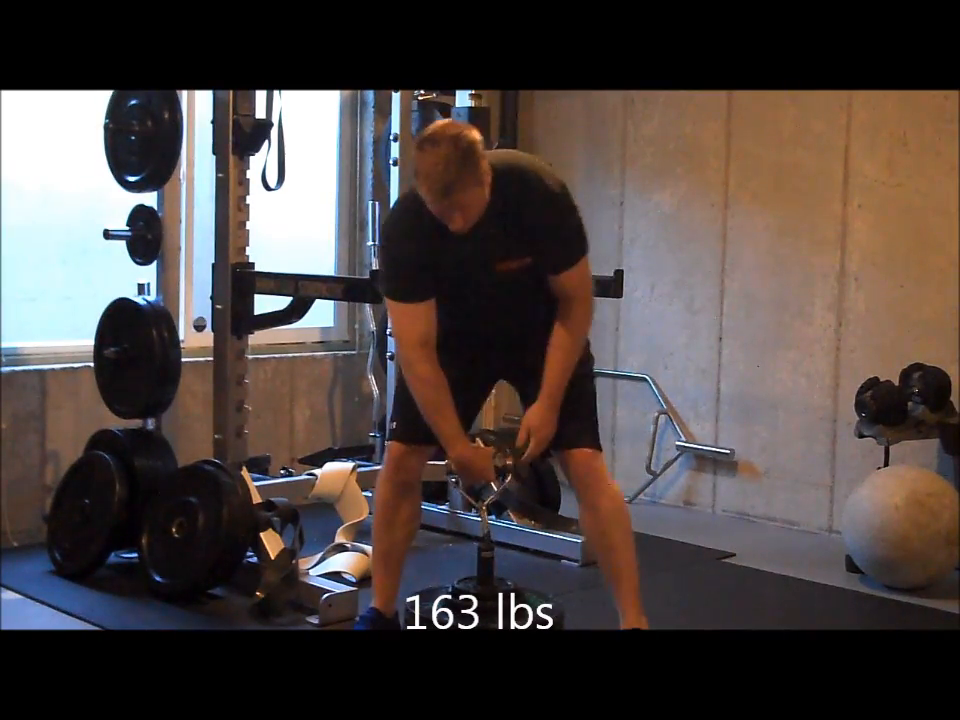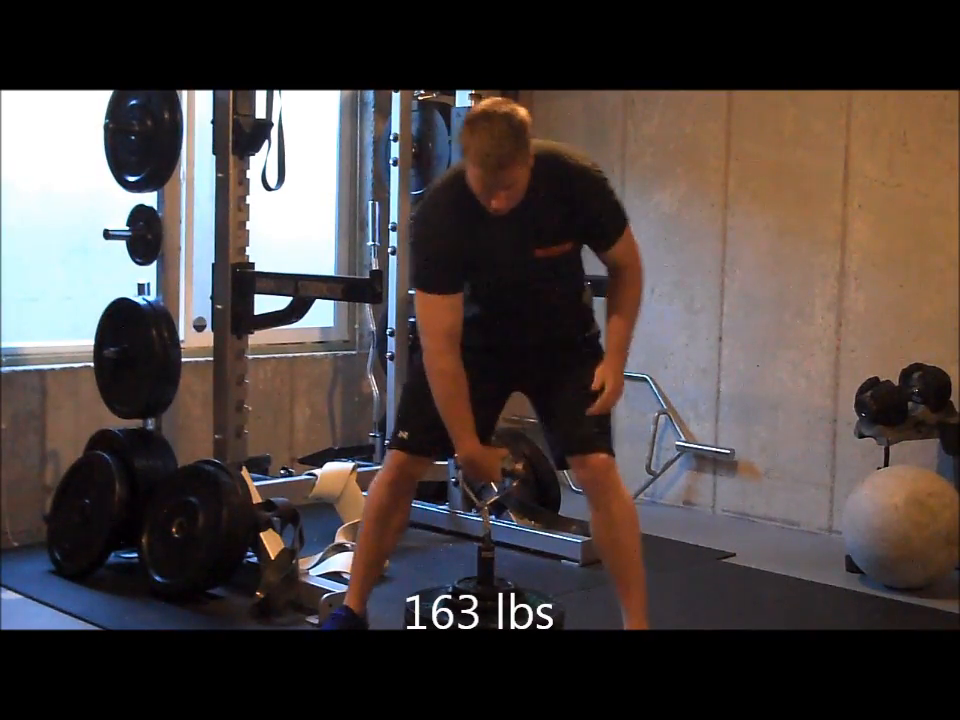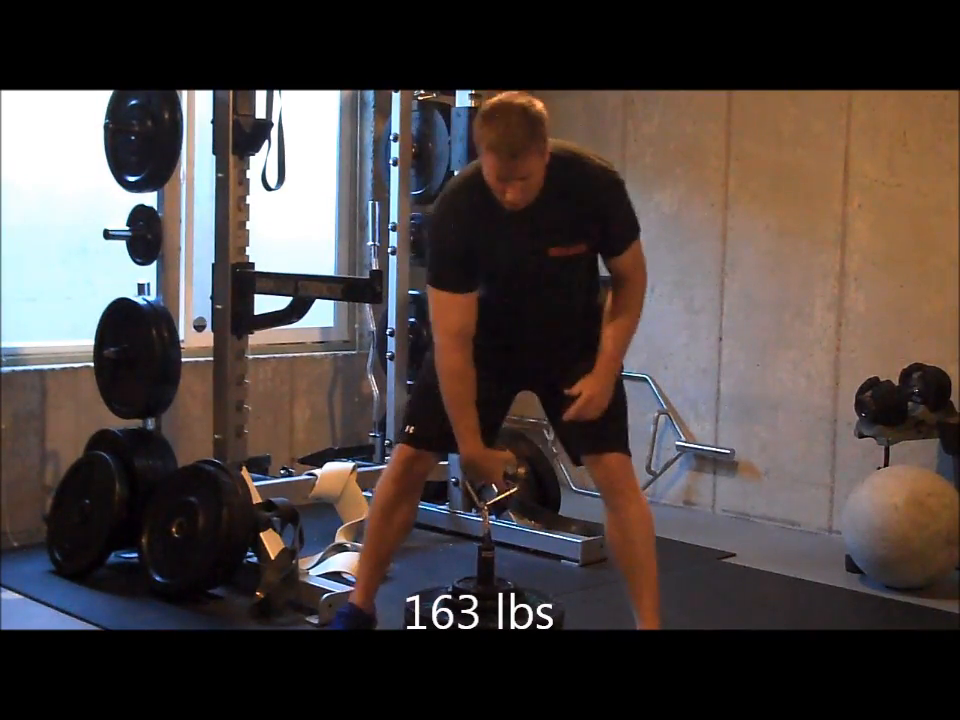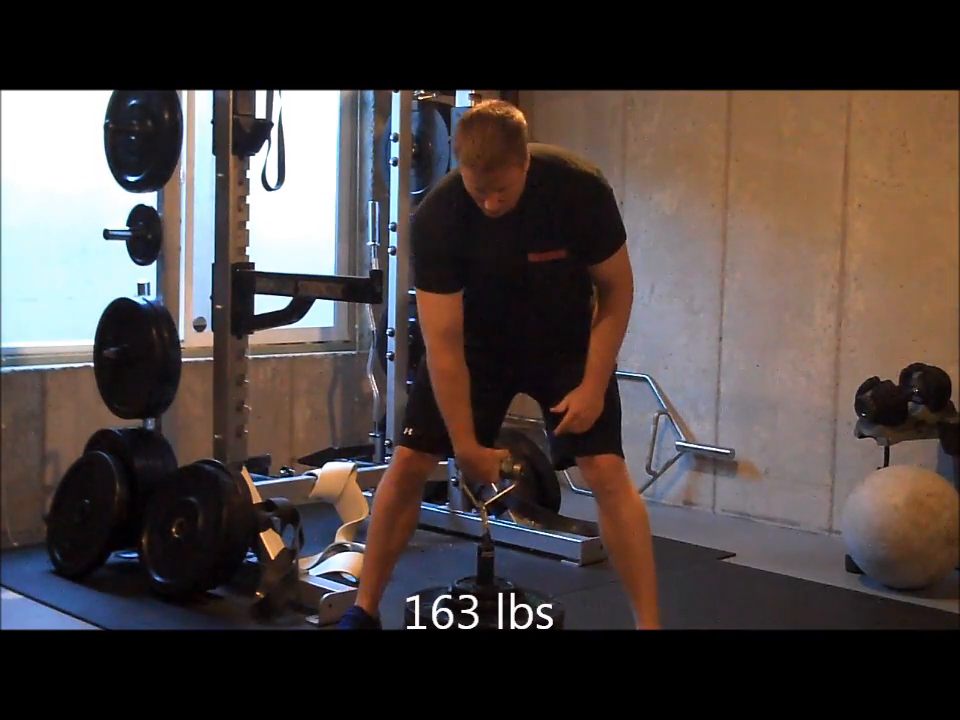
dt=0.5s
person 1, frame 1
left shoulder: (539, 194)
right shoulder: (405, 225)
left elbow: (575, 300)
right elbow: (415, 348)
left wrist: (548, 400)
right wrist: (456, 445)
left hip: (543, 332)
right hip: (455, 333)
left knee: (584, 464)
right knee: (400, 460)
left ankle: (635, 621)
right ankle: (381, 613)
person 1, frame 2
left shoulder: (577, 181)
right shoulder: (439, 213)
left elbow: (626, 266)
right elbow: (440, 344)
left wrist: (614, 358)
right wrist: (468, 447)
left hip: (560, 339)
right hip: (473, 336)
left knee: (597, 469)
right knee: (401, 465)
left ankle: (637, 625)
right ankle: (351, 610)
person 1, frame 3
left shoulder: (594, 184)
right shoulder: (455, 211)
left elbow: (630, 278)
right elbow: (454, 341)
left wrist: (606, 371)
right wrist: (471, 446)
left hip: (572, 339)
right hip: (486, 337)
left knee: (613, 472)
right knee: (409, 461)
left ankle: (649, 625)
right ankle: (359, 608)
person 1, frame 4
left shoulder: (580, 189)
right shoulder: (436, 217)
left elbow: (616, 289)
right elbow: (444, 342)
left wrist: (594, 384)
right wrist: (466, 446)
left hip: (566, 343)
right hip: (478, 342)
left knee: (606, 472)
right knee: (407, 463)
left ankle: (649, 623)
right ankle: (363, 610)
